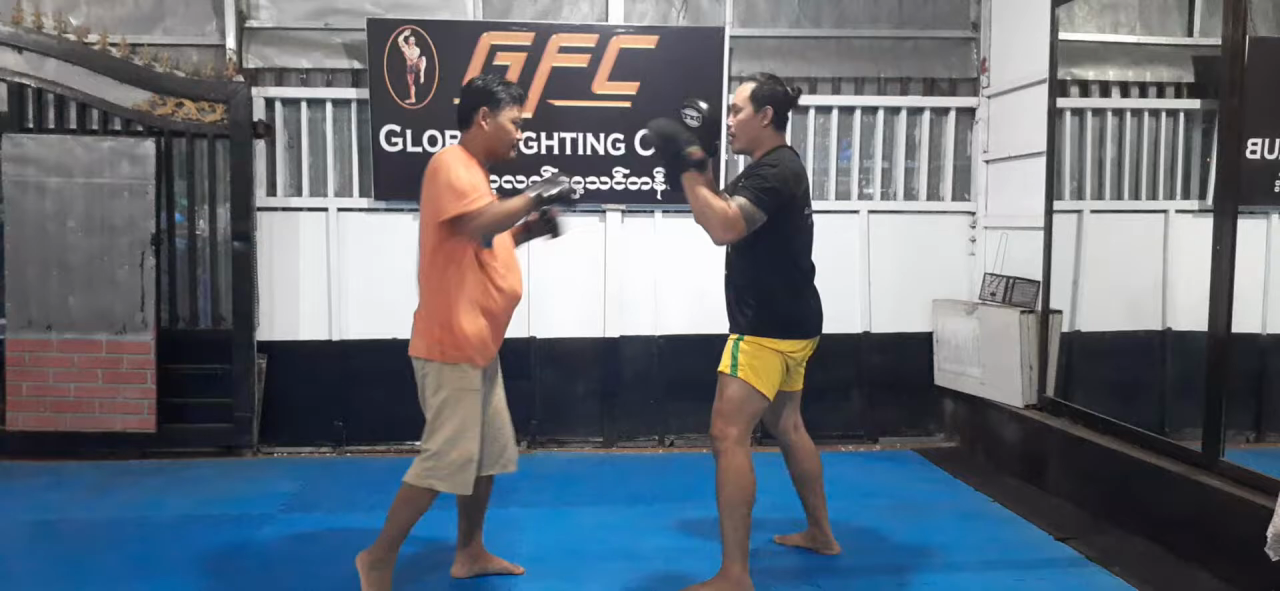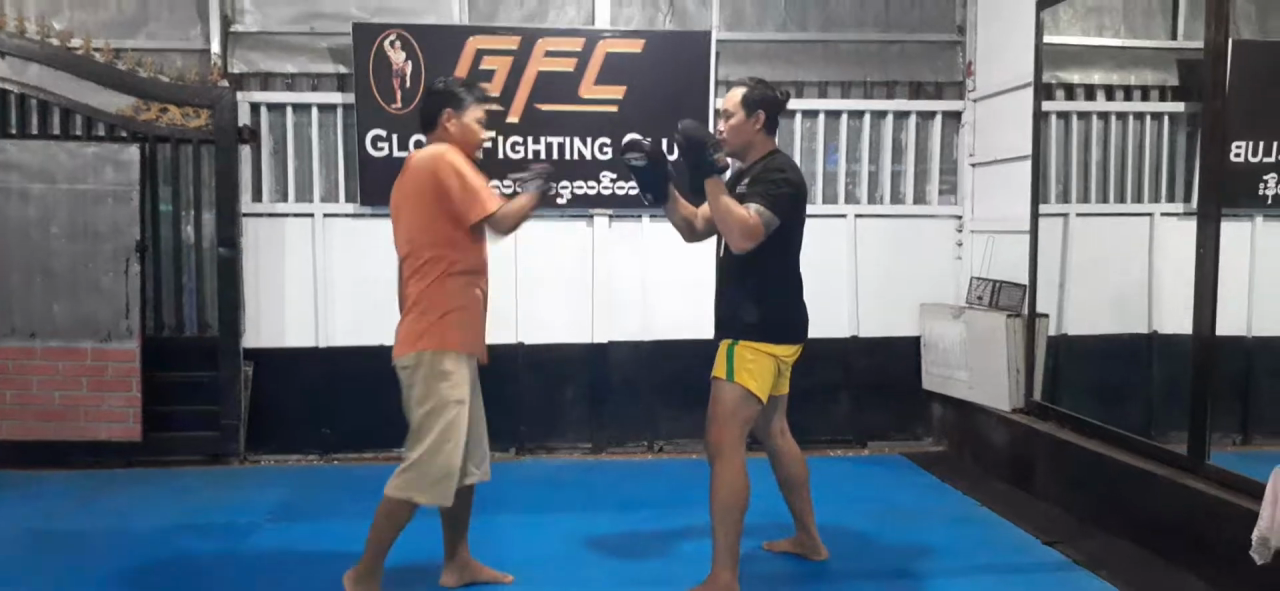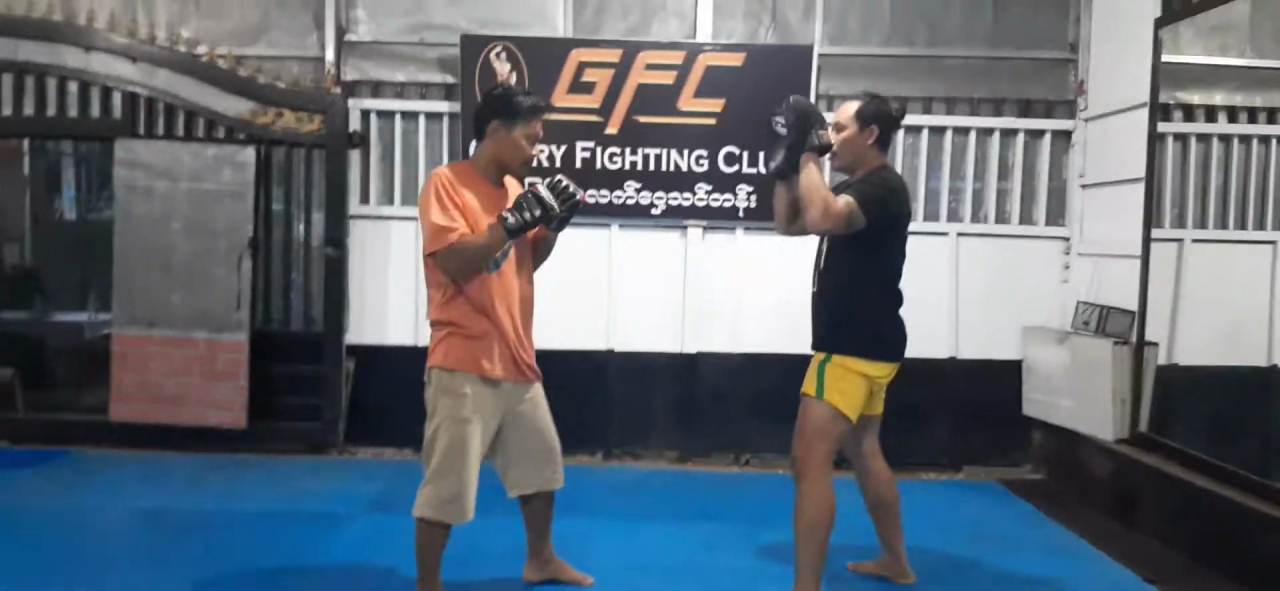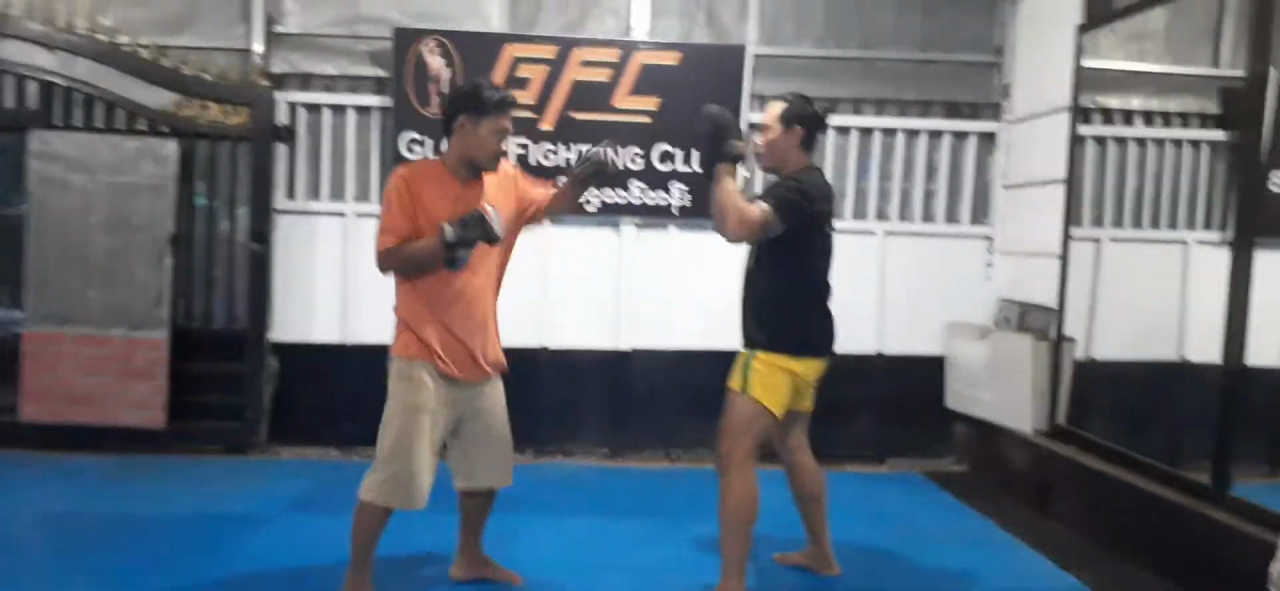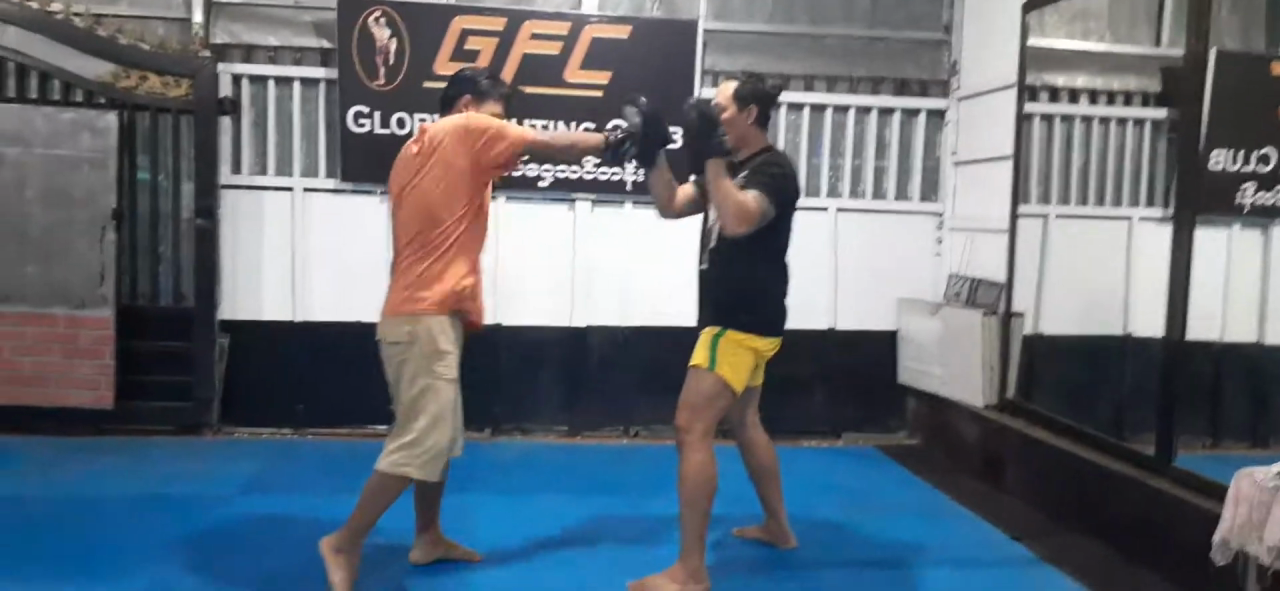
dt=0.5s
person 1, frame 1
left shoulder: (472, 173)
right shoulder: (451, 163)
right elbow: (476, 224)
left wrist: (531, 227)
right wrist: (536, 195)
left hip: (475, 342)
right hip: (450, 342)
left knee: (490, 449)
right knee: (444, 456)
person 1, frame 2
left shoulder: (416, 175)
right shoulder: (442, 161)
right elbow: (502, 220)
left wrist: (465, 229)
right wrist: (534, 186)
left hip: (449, 342)
right hip: (437, 343)
left knee: (466, 457)
right knee: (431, 463)
person 1, frame 3
left shoulder: (514, 187)
right shoulder: (446, 182)
right elbow: (454, 263)
left wrist: (553, 223)
right wrist: (513, 220)
left hip: (517, 361)
right hip: (464, 365)
left knee: (541, 464)
right knee: (447, 482)
person 1, frame 4
left shoulder: (504, 179)
right shoulder: (411, 180)
left elbow: (549, 204)
right elbow: (390, 259)
left wrist: (581, 178)
right wrist: (454, 235)
left hip: (481, 356)
right hip: (424, 357)
left knee: (490, 462)
right knee: (398, 468)
person 1, frame 5
left shoulder: (417, 151)
right shoulder: (463, 131)
right elbow: (547, 143)
left wrist: (480, 190)
right wrist: (610, 140)
left hip: (424, 313)
right hip: (425, 316)
left knee: (439, 433)
right knee: (419, 439)
left ankle: (427, 536)
right ankle: (345, 542)
person 2, frame 1
left shoulder: (776, 171)
right shoulder: (770, 166)
left elbow: (722, 227)
right elbow: (721, 215)
left wrist: (686, 166)
right wrist: (696, 162)
left hip: (770, 327)
right hip: (784, 322)
left knee: (727, 435)
right knee: (786, 425)
right ankle: (820, 533)
person 2, frame 2
left shoulder: (779, 174)
right shoulder: (745, 175)
left elbow: (742, 237)
right elbow: (697, 228)
left wrist: (707, 175)
right wrist: (661, 185)
left hip: (761, 331)
right hip: (761, 329)
left knee: (723, 443)
right knee: (772, 432)
right ankle: (808, 539)
person 2, frame 3
left shoulder: (882, 188)
right shoulder: (856, 188)
left elbow: (820, 219)
right elbow: (790, 224)
left wrist: (809, 153)
right wrist: (786, 165)
left hip: (856, 349)
right hip: (863, 345)
left knee: (810, 460)
right knee: (863, 451)
person 2, frame 4
left shoulder: (801, 189)
right shoulder: (792, 187)
left elbow: (739, 227)
right elbow: (730, 225)
left wrist: (724, 161)
right wrist: (721, 167)
left hip: (782, 346)
right hip: (797, 342)
left knee: (734, 454)
right knee: (792, 445)
person 2, frame 5
left shoulder: (773, 170)
right shoulder: (732, 167)
left elbow: (738, 221)
right elbow: (672, 205)
left wrist: (711, 156)
right wrist: (652, 154)
left hip: (743, 322)
right hip: (736, 319)
left knee: (692, 429)
right knee: (744, 422)
right ankle: (778, 527)
